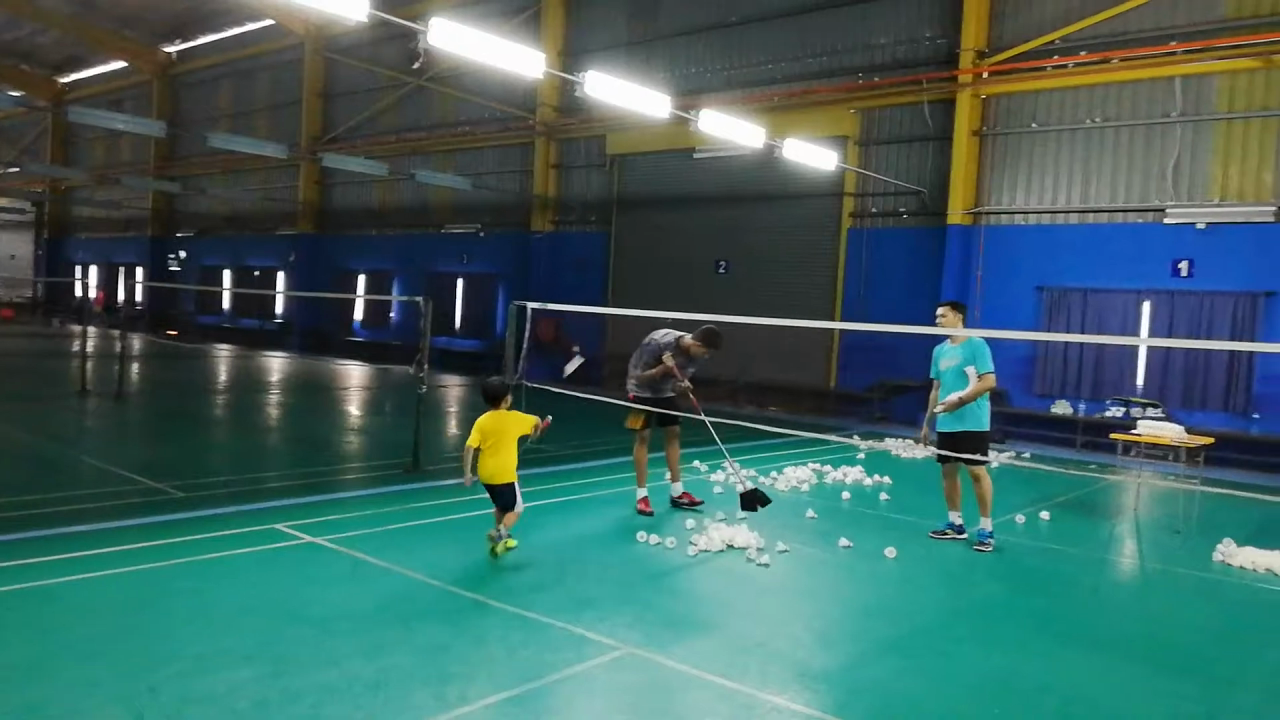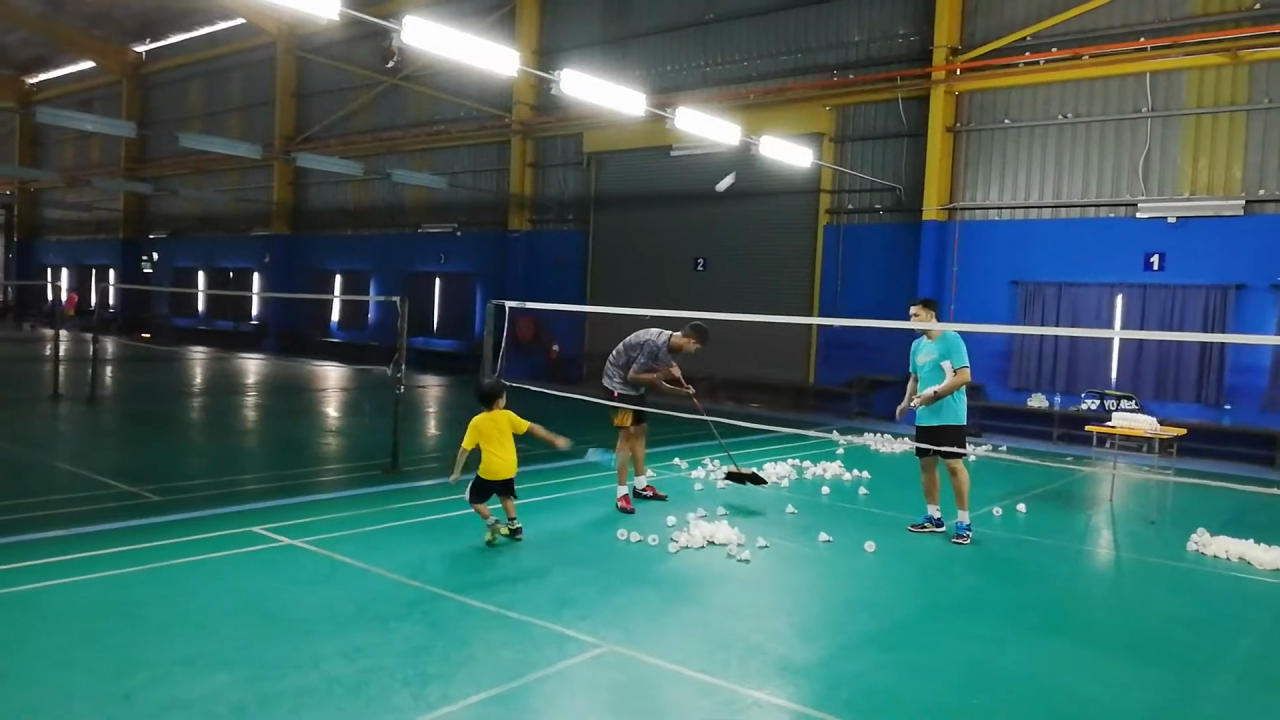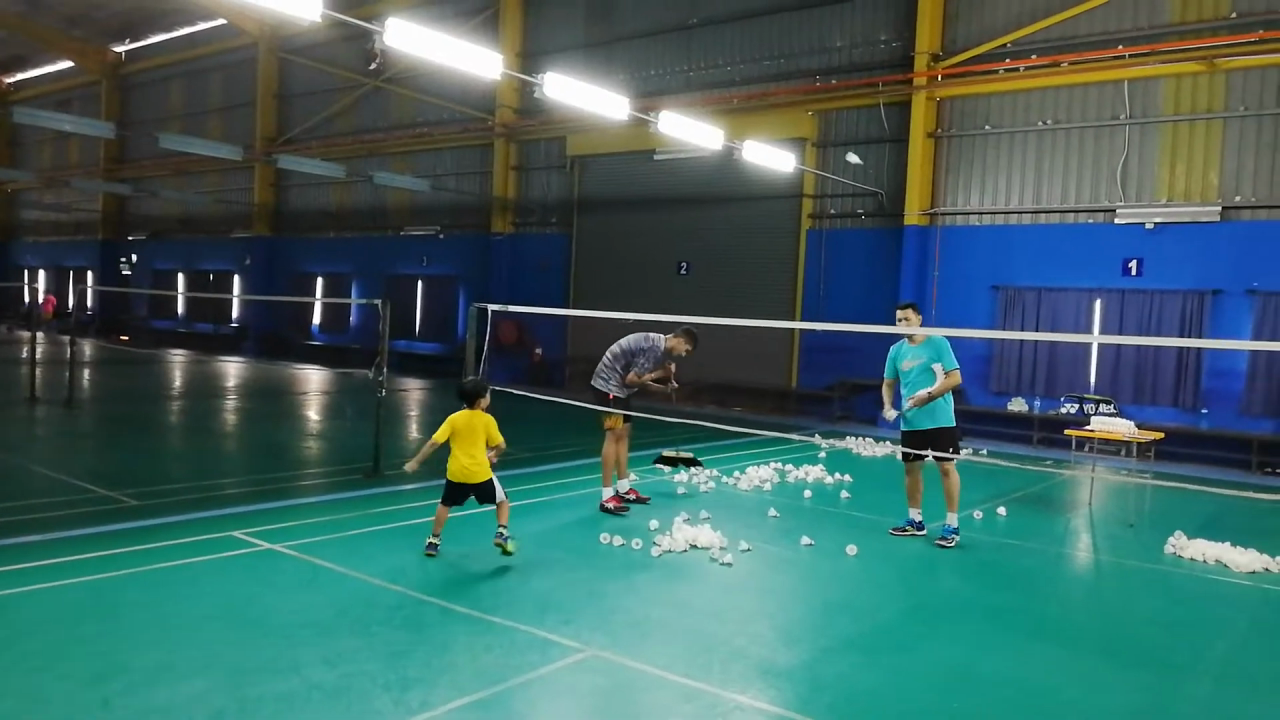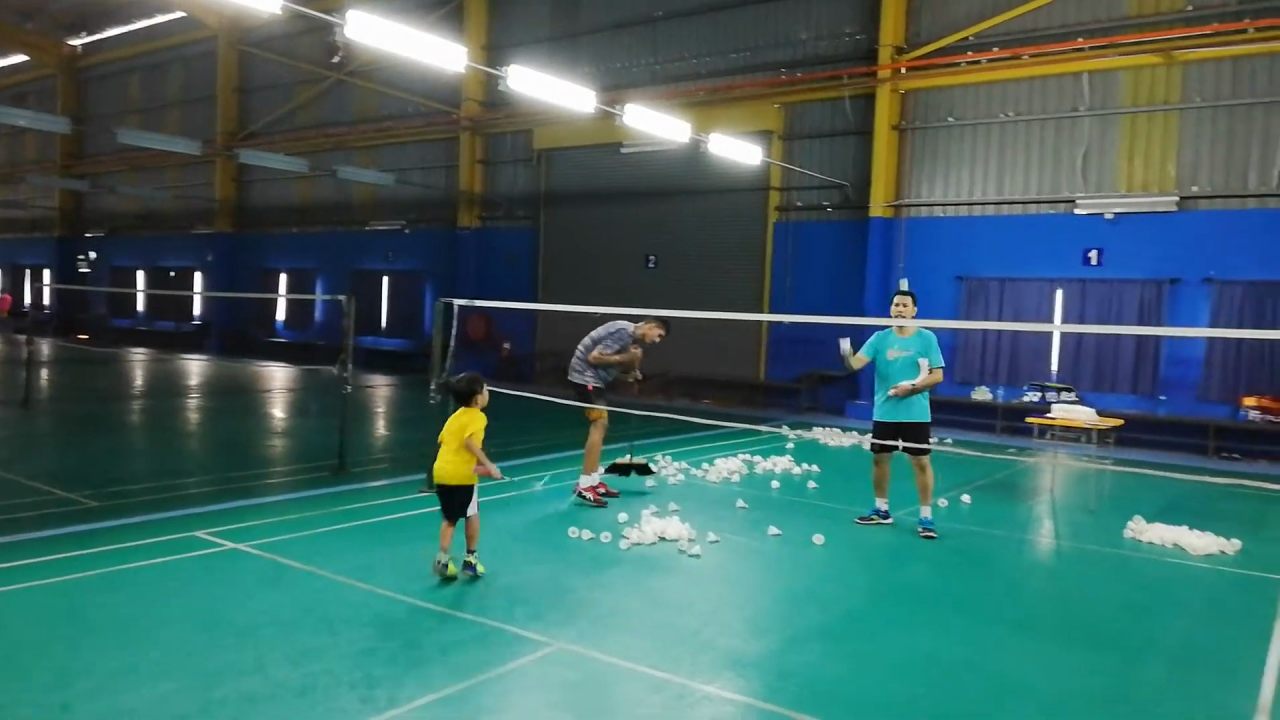
dt=0.4s
person 1, frame 1
left shoulder: (977, 346)
right shoulder: (939, 350)
left elbow: (989, 382)
left wrist: (959, 400)
right wrist: (927, 421)
left hip: (972, 423)
right hip: (946, 423)
left knee: (977, 471)
right knee: (948, 471)
left ankle: (986, 529)
right ankle: (955, 524)
person 1, frame 2
left shoulder: (952, 340)
right shoulder: (917, 345)
left elbow: (964, 376)
left wrist: (934, 394)
right wrist: (907, 401)
left hip: (949, 416)
right hip: (924, 417)
left knee: (954, 465)
right knee: (927, 464)
left ankle: (964, 522)
right ankle: (934, 517)
person 1, frame 3
left shoulder: (938, 344)
right shoulder: (896, 350)
left elbow: (955, 378)
right elbow: (888, 384)
left wrist: (927, 396)
right wrist: (888, 405)
left hip: (940, 419)
right hip: (910, 422)
left knee: (946, 467)
right knee: (911, 468)
left ankle: (951, 526)
right ankle: (915, 520)
person 1, frame 4
left shoulder: (927, 338)
right shoulder: (880, 338)
left elbow: (938, 375)
right elbow: (857, 363)
left wrist: (911, 387)
right wrist: (847, 357)
left hip: (916, 414)
right hip: (884, 412)
left knee: (921, 462)
right knee: (880, 459)
left ankle: (926, 517)
right ankle: (881, 510)
person 2, frame 1
left shoulder: (693, 353)
right shoulder: (659, 342)
left elbow: (680, 382)
right elbow: (640, 377)
left wrist: (683, 386)
right wrist: (663, 368)
left hip: (665, 390)
right hip: (642, 389)
left knee: (673, 433)
right knee: (643, 436)
left ankle: (677, 492)
right ankle: (642, 495)
person 2, frame 2
left shoulder: (671, 347)
right shoulder: (654, 344)
left elbow: (654, 381)
right elbow: (632, 376)
left wrist: (678, 390)
right wrist: (662, 374)
left hip: (635, 387)
right hip: (619, 383)
left knee: (641, 430)
right knee: (627, 432)
left ankle: (641, 485)
right ankle: (622, 493)
person 2, frame 3
left shoulder: (658, 345)
right shoulder: (655, 349)
left elbow: (637, 378)
right elbow: (632, 380)
left wrist: (663, 387)
right wrist: (660, 373)
left hip: (618, 386)
right hip: (608, 385)
left knee: (624, 433)
right knee: (614, 434)
left ankle: (623, 489)
right ankle: (607, 497)
person 2, frame 4
left shoulder: (633, 338)
right shoulder: (623, 332)
right elbow: (594, 357)
left wrist: (628, 375)
right wrist: (625, 358)
left hip: (593, 378)
right hip: (585, 376)
left knee: (599, 426)
right knee: (599, 424)
left ankle: (594, 482)
right ankle: (584, 485)
person 3, frame 1
left shoulder: (481, 421)
right shoulder: (514, 418)
left elbow: (469, 447)
right elbow: (537, 421)
left wrist: (467, 472)
left hip: (485, 474)
right hip: (504, 474)
left knee: (501, 504)
right knee: (515, 509)
right ankle: (500, 533)
person 3, frame 2
left shoulder: (476, 423)
right shoulder: (507, 416)
left elbow: (465, 449)
right elbow: (533, 429)
left wrist: (456, 472)
right wrist: (555, 439)
left hip: (489, 471)
right hip: (508, 469)
left knee: (474, 499)
right knee: (505, 495)
left ankle: (492, 523)
right ankle: (514, 526)
person 3, frame 3
left shoulder: (453, 419)
right shoulder: (487, 420)
left elbow: (434, 442)
right elbow: (501, 446)
left wrist: (415, 461)
right wrist: (493, 456)
left hip: (456, 473)
right hip: (480, 473)
left knee: (445, 505)
right knee: (502, 501)
left ankle: (434, 541)
right ankle: (502, 533)
person 3, frame 4
left shoulder: (455, 416)
right shoulder: (477, 417)
right elbow: (469, 441)
right wrist: (487, 464)
left hip: (441, 473)
right hip: (460, 475)
left knee: (450, 518)
right knee: (471, 516)
left ankle: (443, 559)
right ankle: (470, 558)
